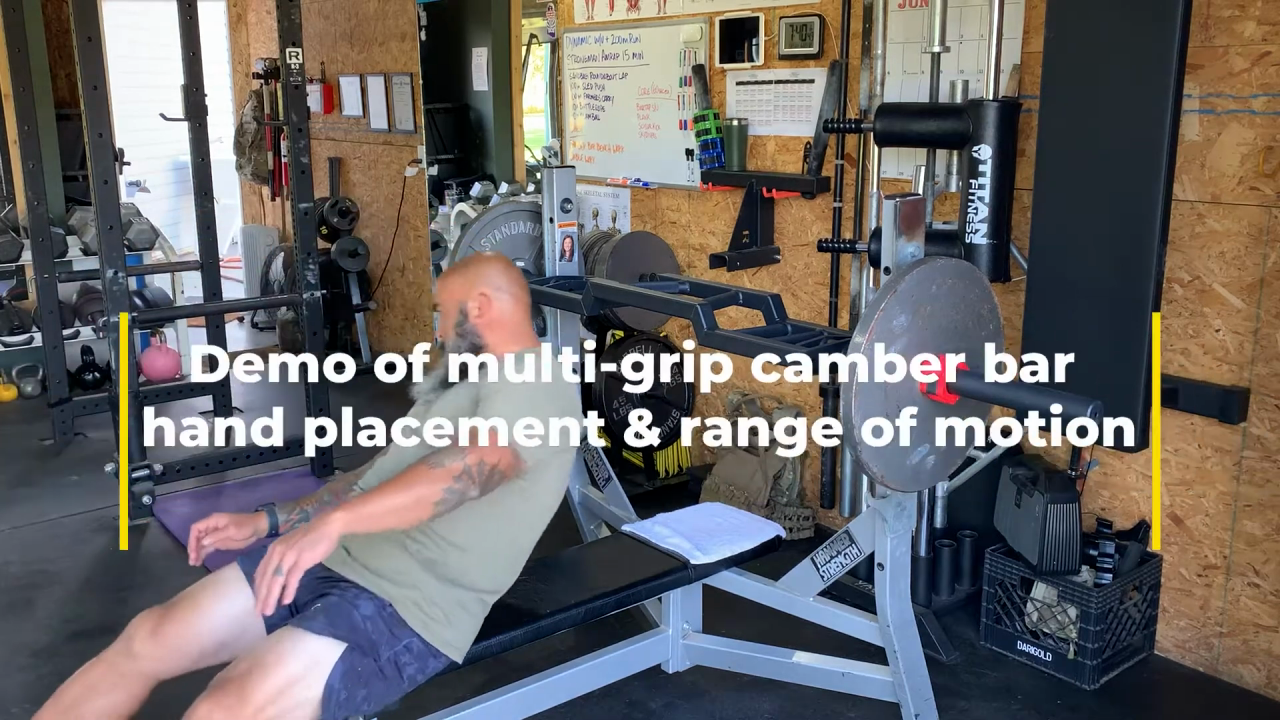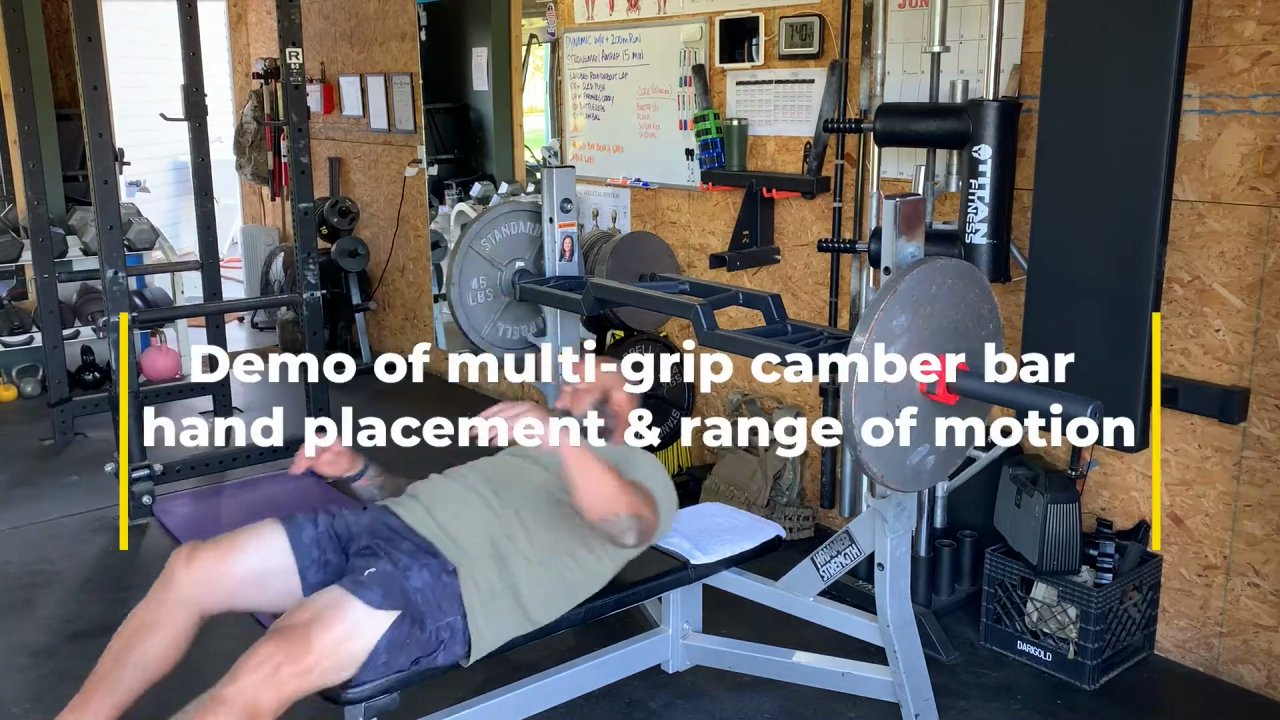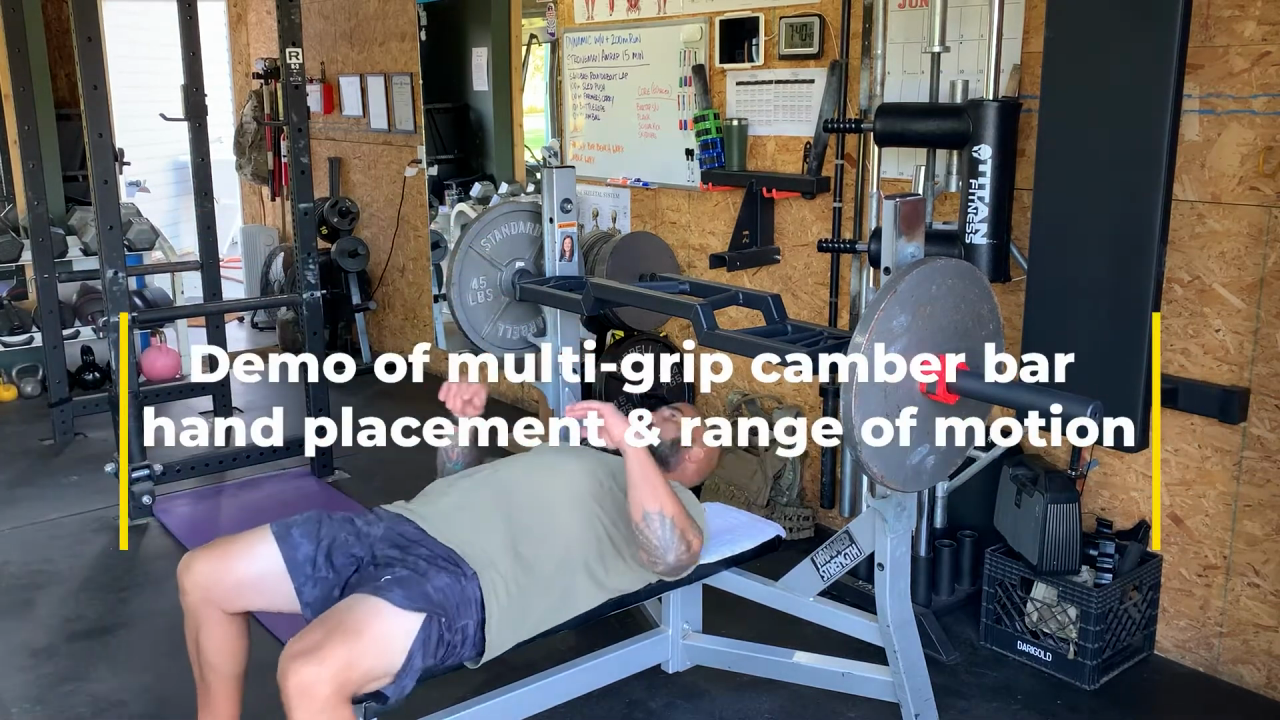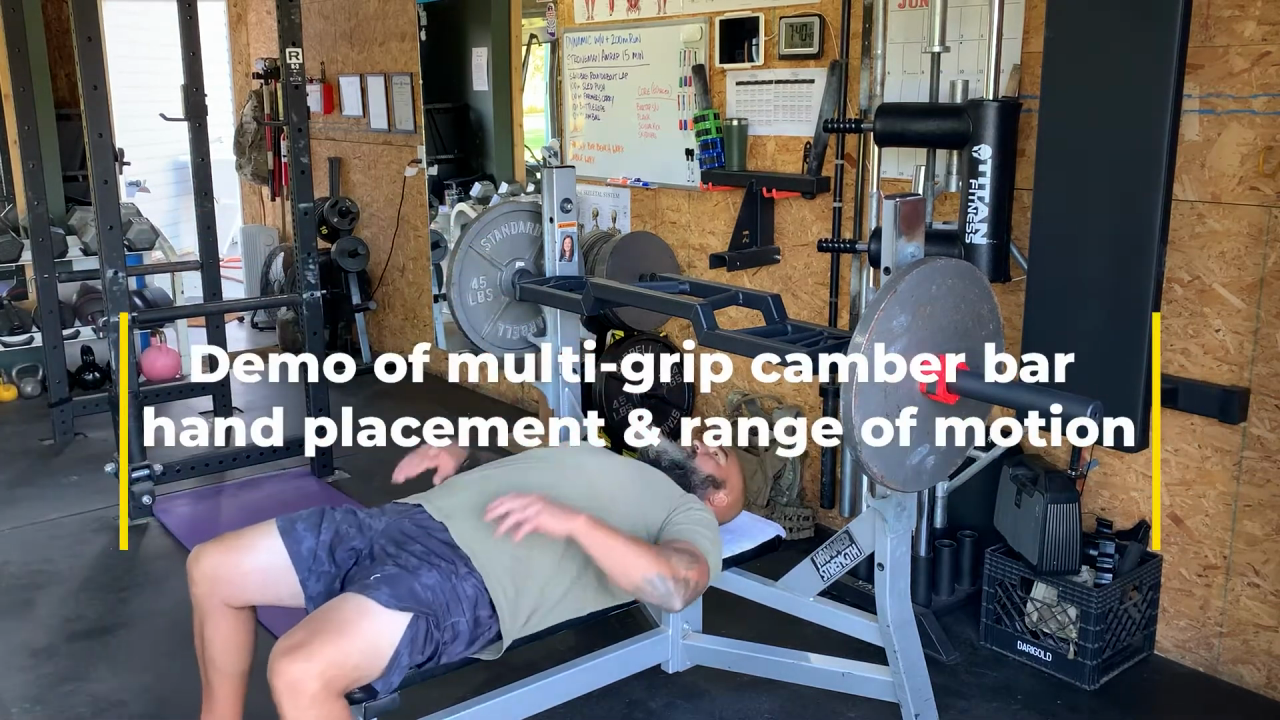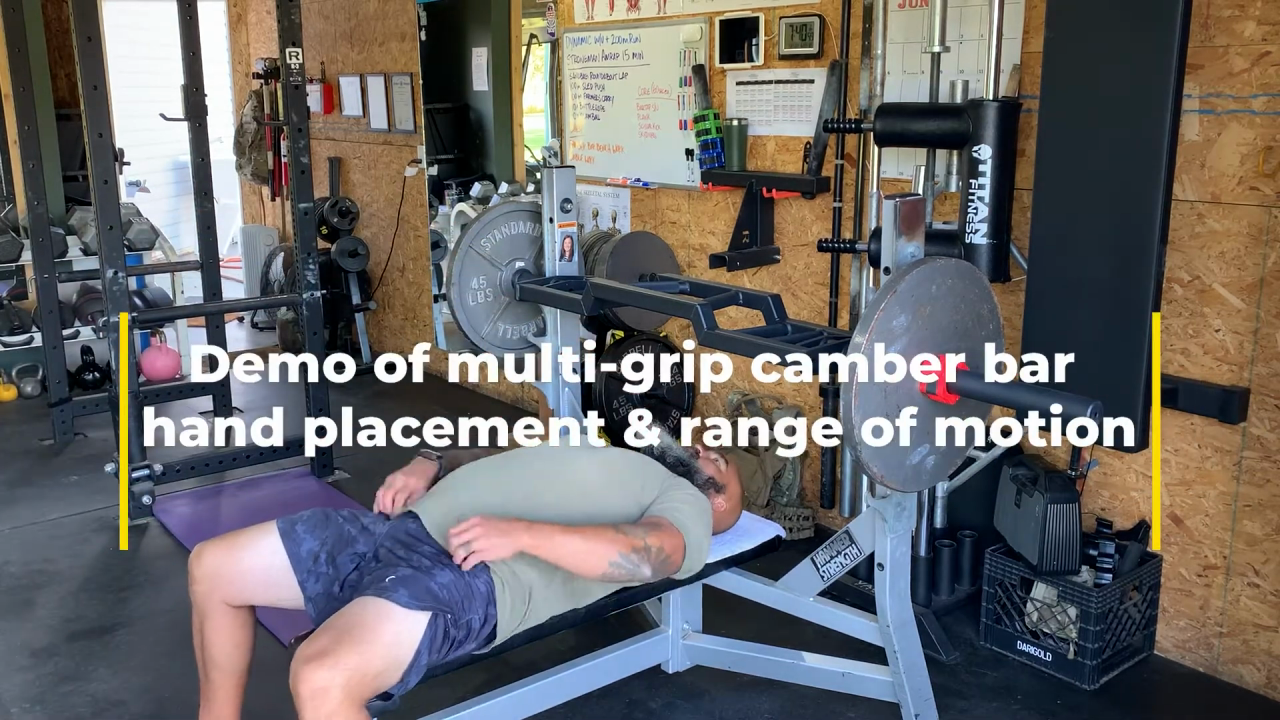
dt=0.5s
person 1, frame 1
left shoulder: (537, 386)
right shoulder: (475, 382)
left elbow: (464, 472)
left wrist: (331, 523)
right wrist: (265, 522)
left hip: (405, 613)
right hip: (339, 563)
right knee: (152, 638)
person 1, frame 2
left shoulder: (641, 474)
right shoulder: (537, 448)
left elbow: (625, 523)
left wrist: (559, 434)
right wrist: (357, 467)
left hip: (450, 584)
right hip: (388, 529)
left knee: (270, 665)
right knee: (193, 567)
person 1, frame 3
left shoulder: (674, 506)
right shoulder: (585, 460)
left elbow: (669, 554)
right elbow: (462, 482)
left wrist: (632, 442)
right wrist: (465, 421)
left hip: (459, 578)
right hip: (398, 525)
left knee: (311, 672)
right knee: (203, 574)
person 1, frame 4
left shoulder: (691, 518)
right shoulder: (609, 464)
left elbow: (674, 585)
left wrist: (571, 522)
right wrist: (454, 460)
left hip: (466, 572)
right hip: (410, 521)
left knee: (299, 670)
right knee: (211, 568)
person 1, frame 5
left shoulder: (687, 505)
right shoulder: (607, 461)
left elbow: (641, 554)
right elbow: (488, 462)
left wrist: (522, 536)
right wrist: (425, 468)
left hip: (466, 569)
right hip: (409, 520)
right knee: (212, 567)
